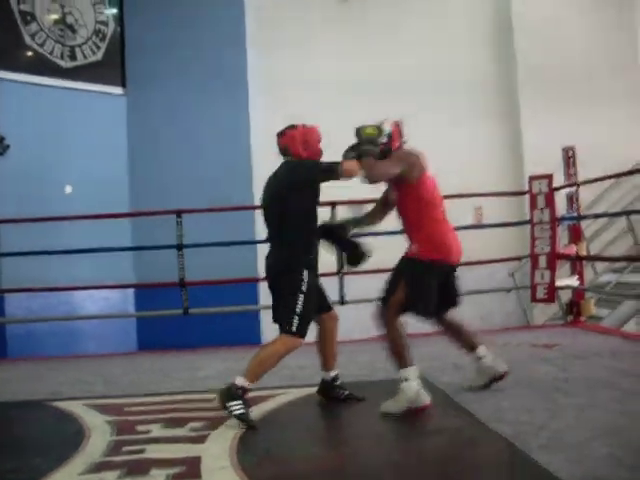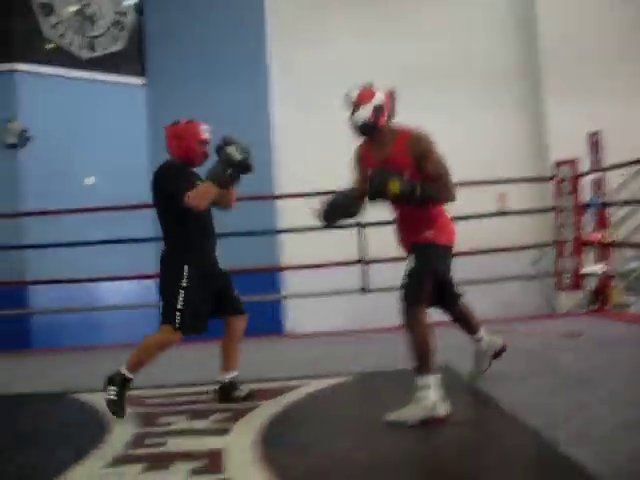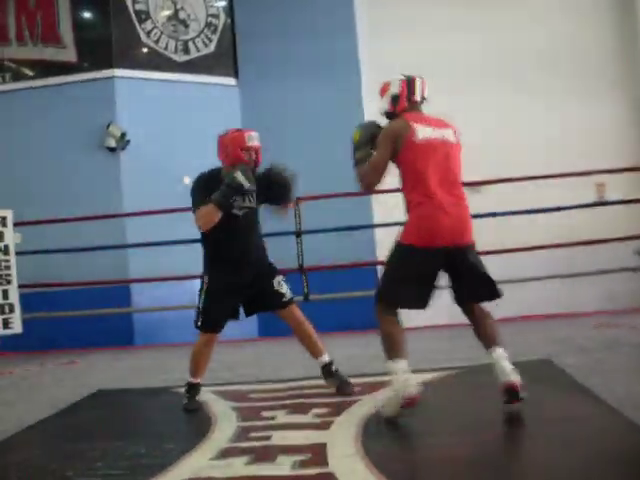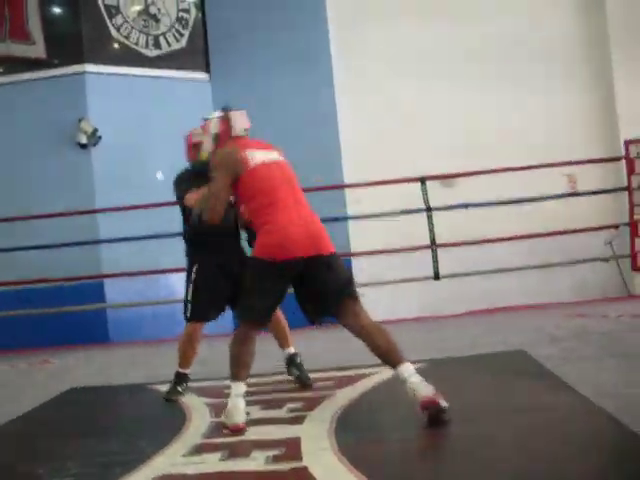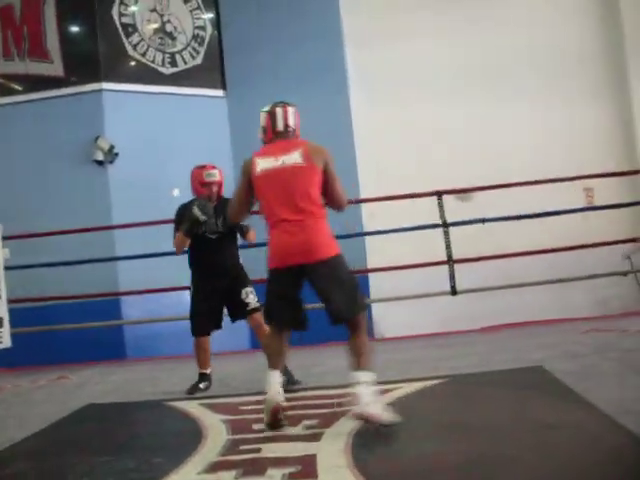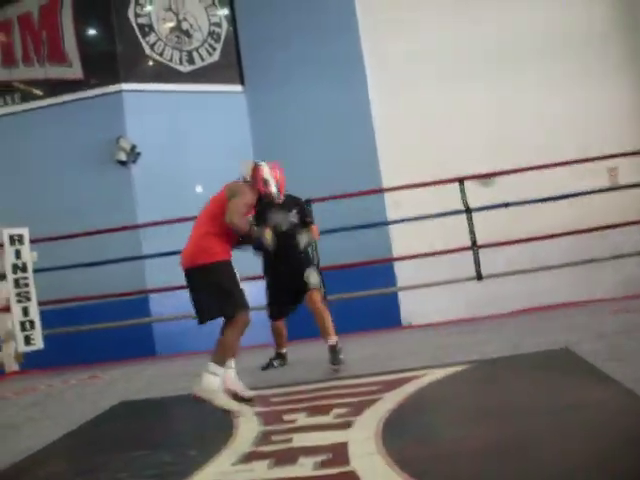
dt=0.7s
person 1, frame 1
left shoulder: (408, 159)
right shoulder: (398, 173)
left elbow: (374, 175)
right elbow: (377, 214)
left wrist: (365, 151)
right wrist: (346, 226)
left hip: (428, 248)
right hip: (446, 247)
left knee: (389, 312)
right knee: (440, 314)
left ankle: (410, 389)
right ankle: (488, 363)
person 1, frame 2
left shoulder: (416, 142)
right shoulder: (364, 152)
left elbow: (447, 193)
right elbow: (360, 193)
left wrist: (405, 189)
right wrist: (344, 202)
left hip: (432, 232)
right hip: (412, 234)
left knee: (413, 309)
right knee: (444, 298)
left ankle: (429, 398)
right ankle: (486, 344)
person 1, frame 3
left shoulder: (395, 129)
right shoulder: (449, 129)
left elbow: (367, 183)
left wrist: (362, 153)
left hip: (422, 232)
right hip: (459, 228)
left knee: (385, 306)
right knee: (473, 305)
left ankle: (402, 382)
right ankle: (504, 369)
person 1, frame 4
left shoulder: (225, 156)
right shoulder: (270, 150)
left elbow: (213, 217)
left wrist: (207, 199)
left hip: (276, 247)
right hip: (315, 238)
left knee: (247, 326)
right knee: (356, 317)
left ankle: (236, 407)
right ankle: (415, 384)
person 1, frame 5
left shoulder: (253, 162)
right shoulder: (316, 152)
left elbow: (235, 216)
right elbow: (340, 203)
left hip: (281, 254)
right hip: (318, 249)
left knee: (278, 327)
right knee: (356, 320)
left ankle: (274, 392)
right ankle: (366, 397)
person 1, frame 6
left shoulder: (237, 190)
right shoulder: (244, 191)
right elbow: (232, 222)
left wrist: (258, 233)
right wrist: (261, 235)
left hip: (195, 257)
right hip: (209, 257)
left knee: (237, 315)
right knee: (239, 317)
left ankle: (227, 378)
right ankle: (210, 382)
person 2, frame 1
left shoulder: (295, 176)
right shoulder: (301, 172)
right elbow: (351, 169)
left wrist: (331, 234)
left hip: (297, 267)
right hip: (293, 267)
left knee: (329, 319)
right knee: (291, 337)
left ankle: (330, 383)
right ankle: (236, 391)
person 2, frame 2
left shoulder: (189, 176)
right shoulder: (169, 173)
left elbow: (228, 200)
right elbow: (199, 202)
left wrist: (232, 171)
right wrist: (223, 166)
left hip: (205, 263)
right hip: (183, 266)
left knee: (237, 319)
right knee: (173, 333)
left ankle: (228, 384)
right ankle: (119, 382)
person 2, frame 3
left shoulder: (256, 178)
right shoulder: (206, 182)
left elbow: (284, 205)
right elbow: (203, 223)
left wrist: (282, 189)
right wrist: (227, 191)
left hip: (257, 264)
right hip: (221, 271)
left knee: (293, 313)
right knee: (209, 334)
left ankle: (329, 369)
right ankle: (192, 388)
person 2, frame 4
right shoulder: (186, 178)
right elbow: (193, 201)
left hip: (235, 256)
right hip: (203, 262)
right knee: (195, 324)
left ankle: (293, 361)
right ankle: (181, 377)
person 2, frame 5
left shoulder: (229, 206)
right shoulder: (186, 211)
left elbow: (251, 238)
right elbow: (178, 247)
left wrist: (242, 227)
right wrist: (192, 223)
left hip: (234, 275)
right hip: (204, 281)
left knee: (256, 319)
right knee: (201, 335)
left ankle: (281, 369)
right ankle: (204, 377)
person 2, frame 6
left shoulder: (296, 203)
right shoulder: (258, 209)
left elbow: (313, 229)
left wrist: (307, 238)
left hip: (303, 264)
right hip: (277, 271)
left knee: (315, 300)
right knee: (277, 318)
left ankle: (335, 350)
right ankle: (280, 354)
